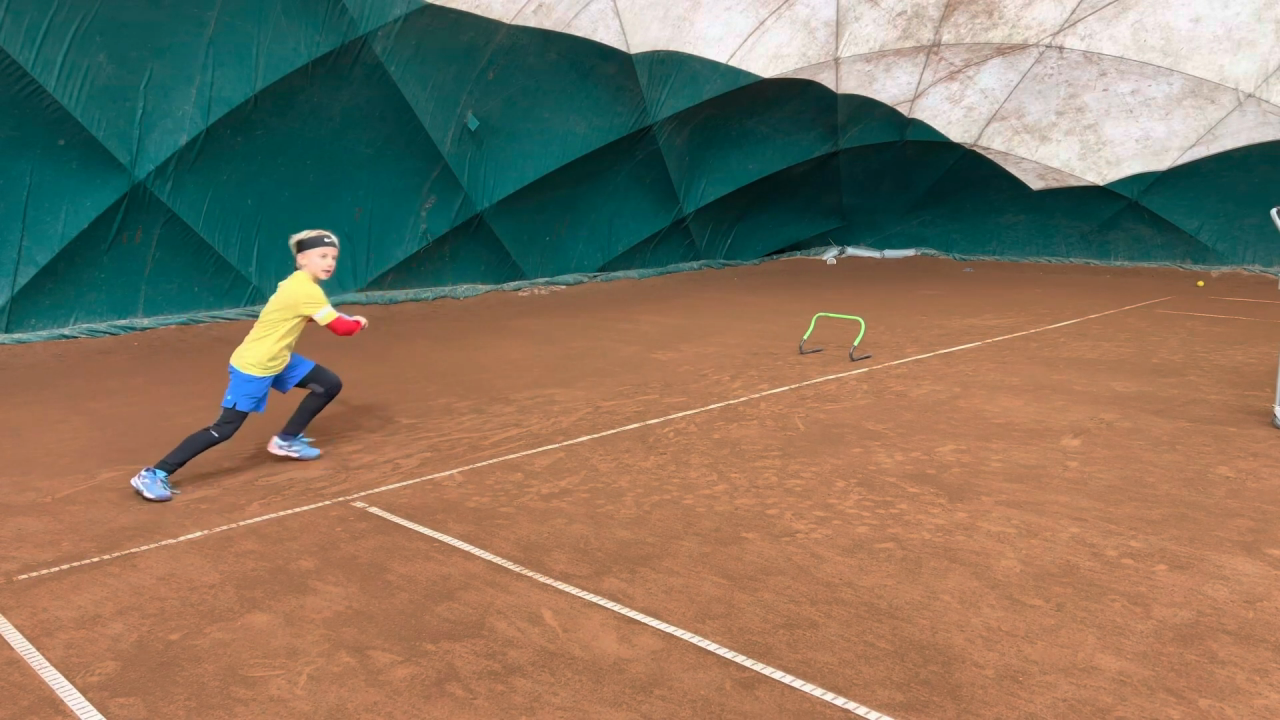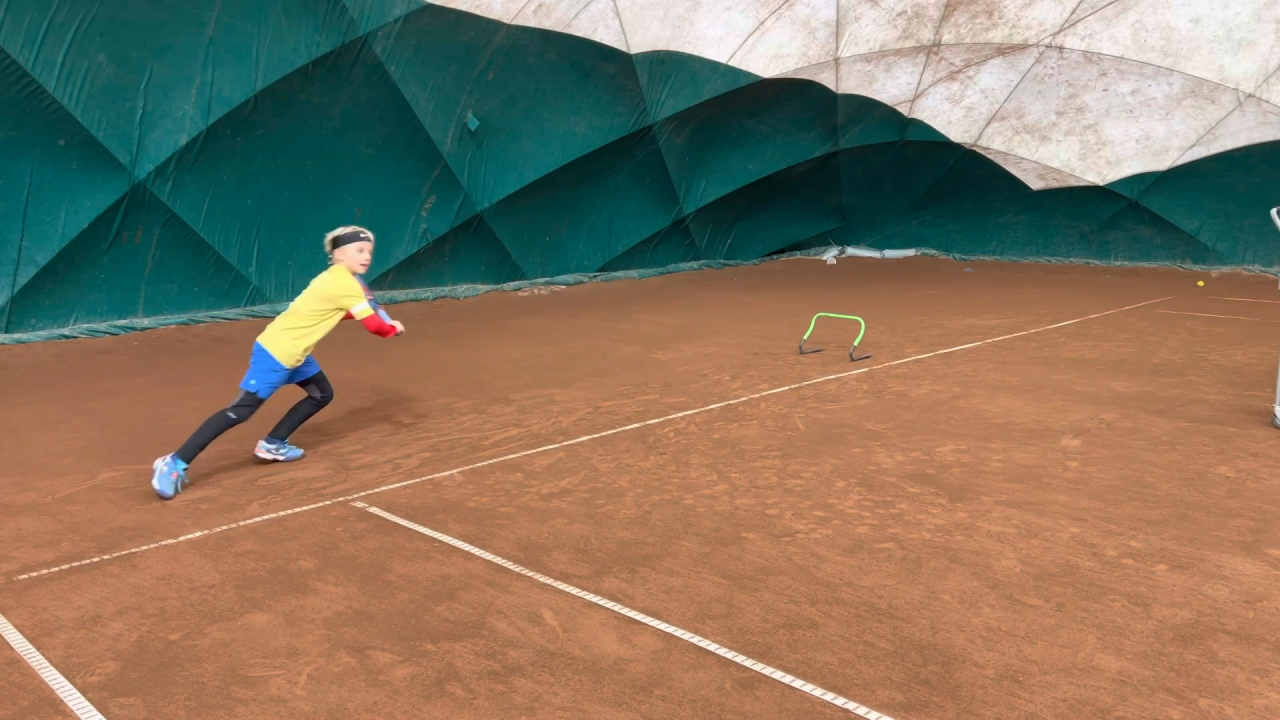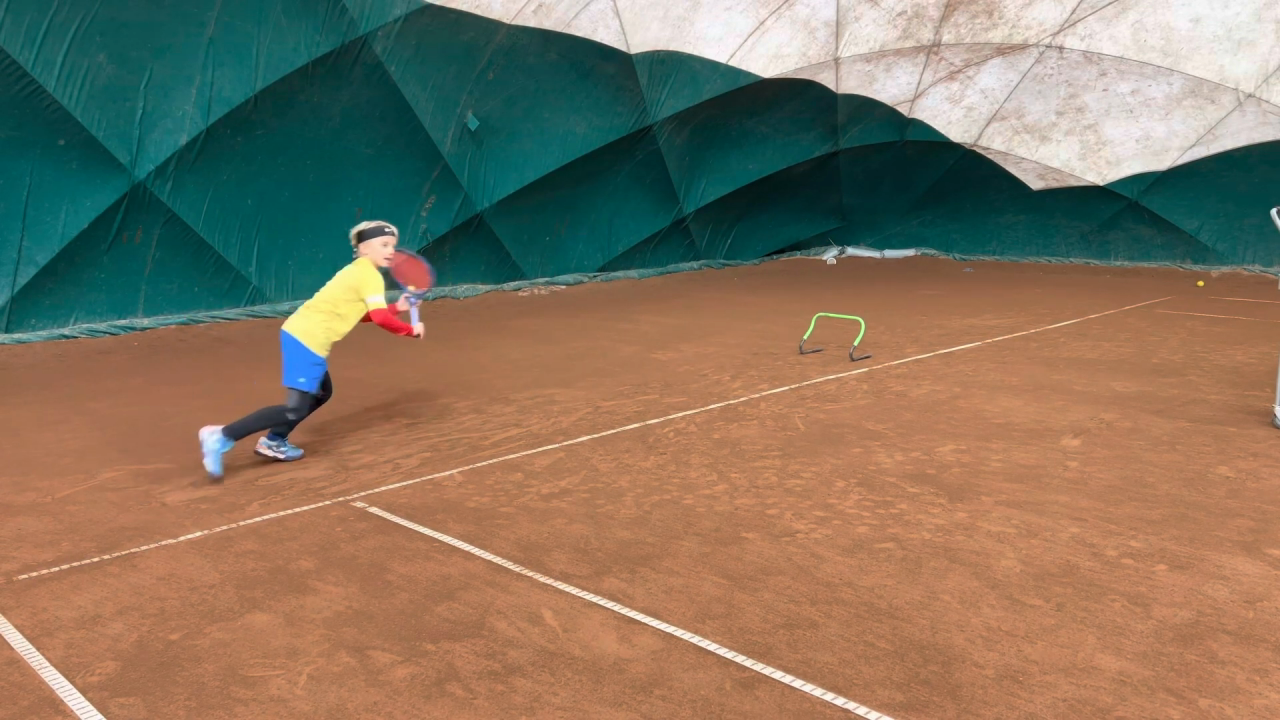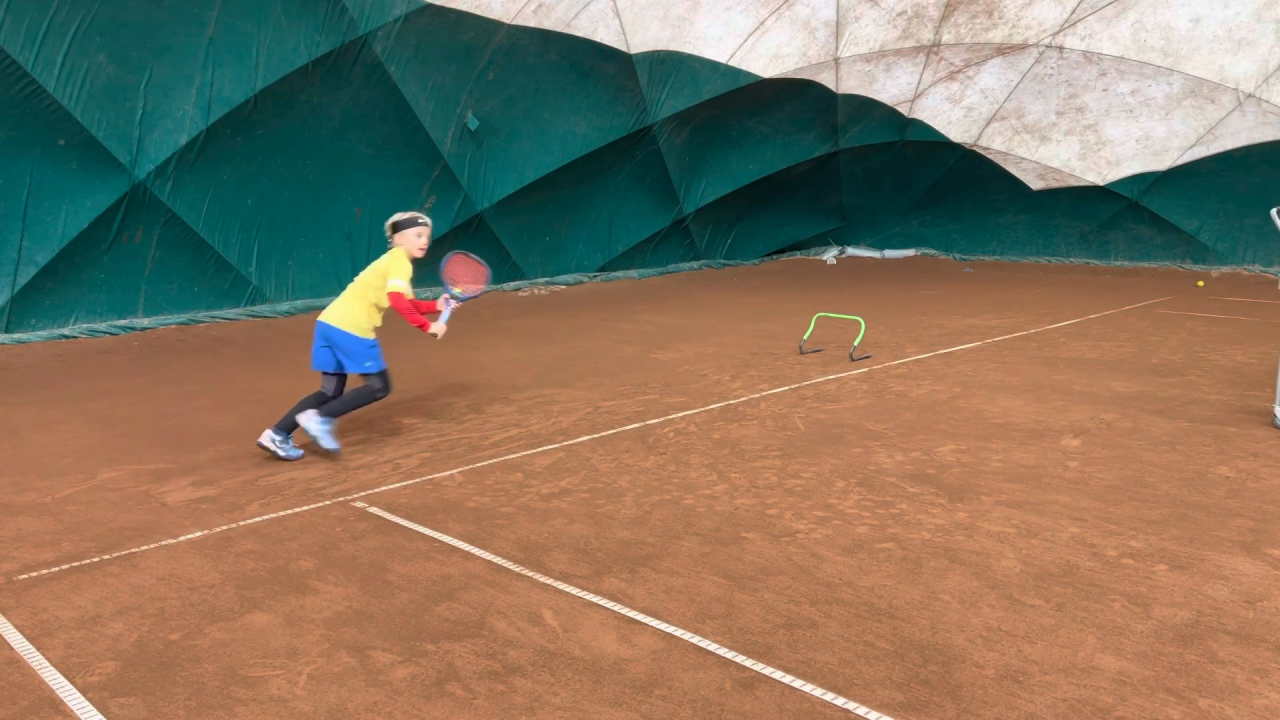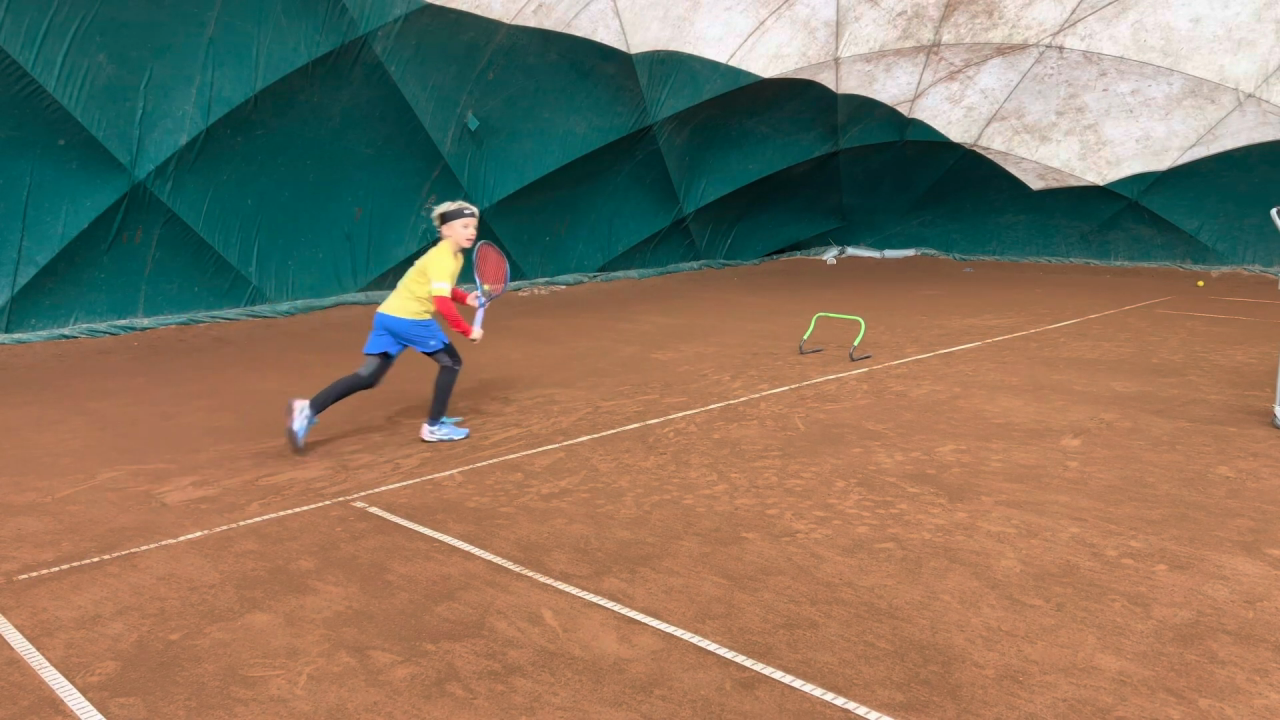
dt=0.1s
person 1, frame 1
left shoulder: (299, 283)
right shoulder: (307, 291)
right elbow: (340, 326)
left wrist: (325, 313)
right wrist: (358, 324)
left hip: (278, 361)
right hip: (253, 366)
left knee: (330, 385)
right knee: (223, 431)
left ankle: (288, 439)
right ankle: (155, 474)
person 1, frame 2
left shoulder: (332, 277)
right shoulder: (346, 284)
right elbow: (373, 324)
left wrist: (354, 311)
right wrist: (392, 328)
left hip: (295, 352)
right hip: (276, 351)
left knee: (322, 394)
right knee: (240, 411)
left ankle: (273, 443)
right ankle: (174, 464)
person 1, frame 3
left shoulder: (355, 271)
right shoulder: (370, 276)
left elbow: (368, 317)
right elbow: (380, 318)
left wrist: (397, 309)
right wrist: (411, 330)
left hip: (295, 334)
right hip: (307, 340)
left knee: (320, 393)
right knee: (295, 408)
left ankle: (273, 440)
right ankle: (221, 436)
person 1, frame 4
left shoulder: (393, 262)
right shoulder: (400, 264)
left elbow: (408, 305)
right elbow: (397, 301)
left wrist: (436, 305)
right wrist: (428, 325)
left hip: (329, 323)
right hip: (350, 328)
left knee: (332, 392)
right knee: (379, 387)
left ankle: (278, 435)
right ankle: (321, 418)
person 1, frame 5
left shoulder: (455, 257)
right shoulder: (441, 260)
left elbow: (445, 290)
right elbow: (442, 304)
left wrist: (466, 298)
right wrist: (466, 330)
left hip: (388, 315)
right hip: (409, 318)
left knee: (367, 376)
right knee: (452, 363)
left ankle: (307, 409)
right ankle: (435, 425)
